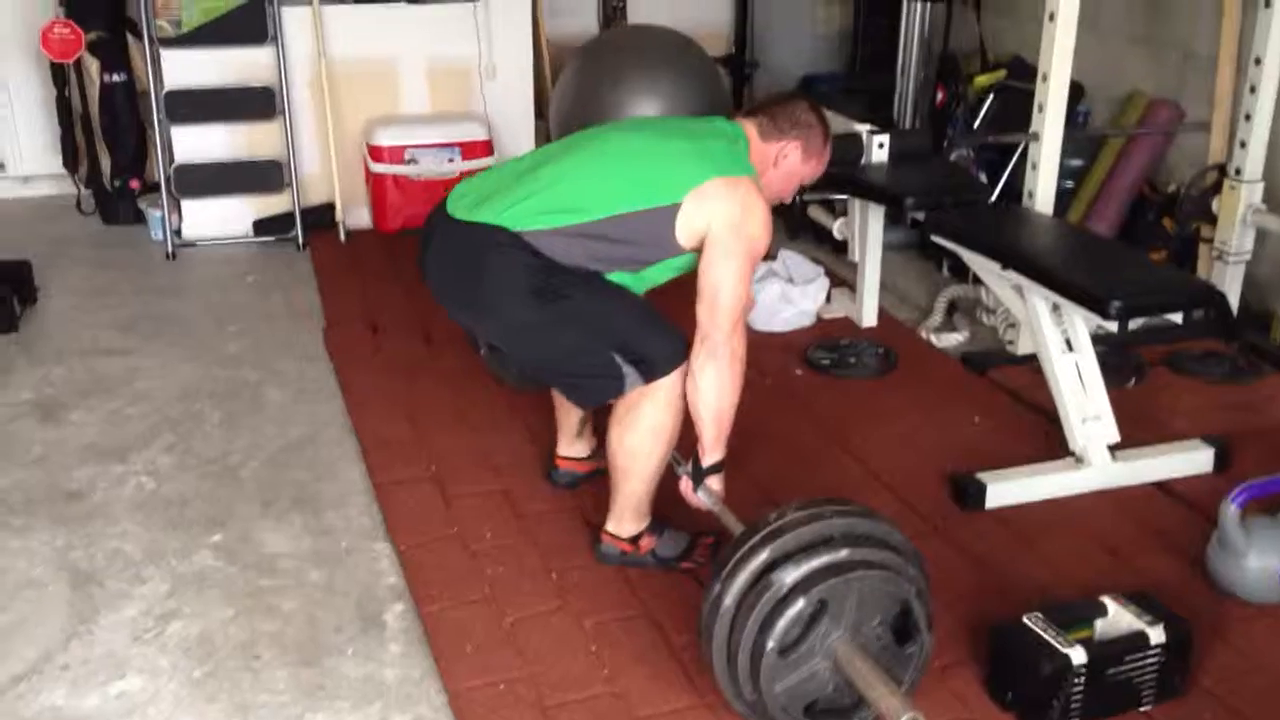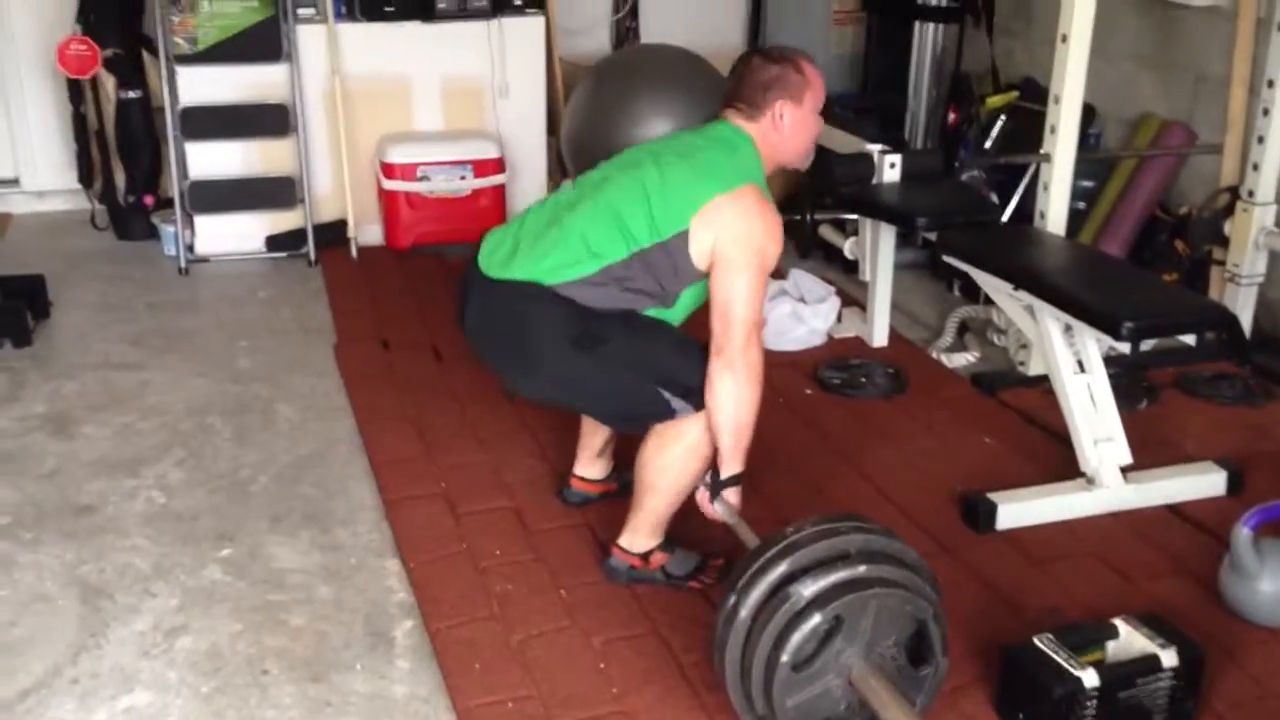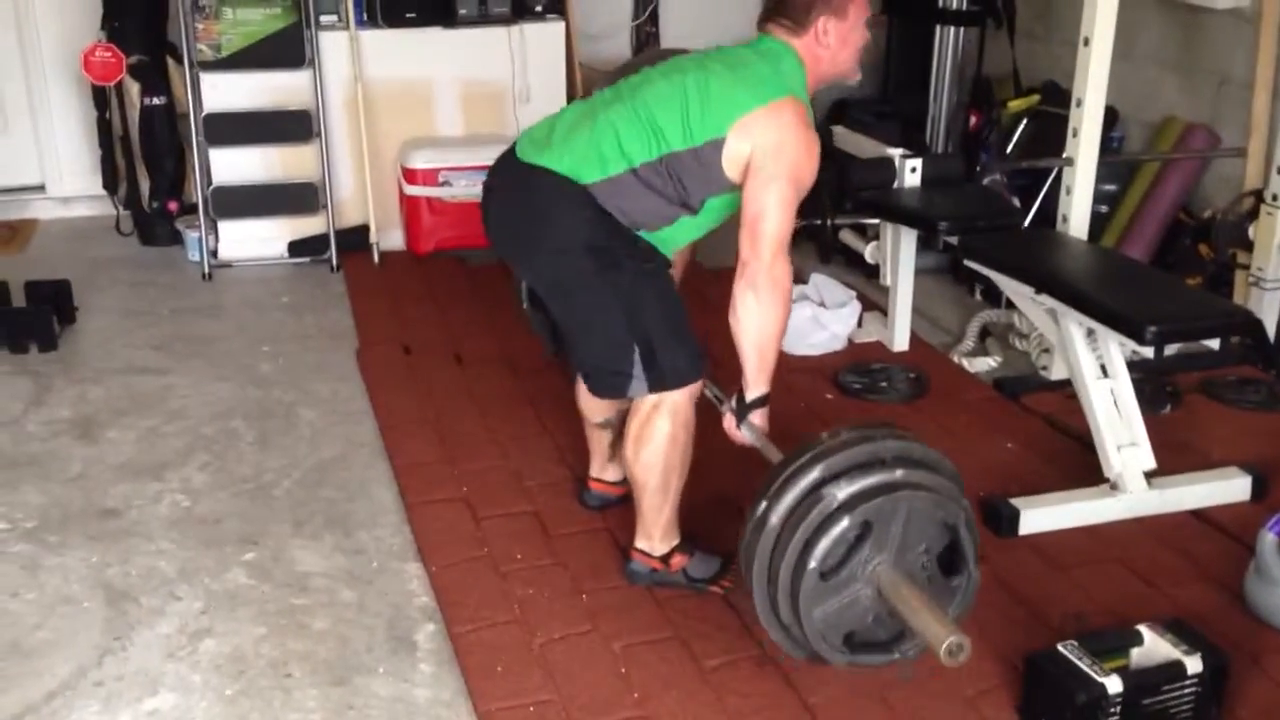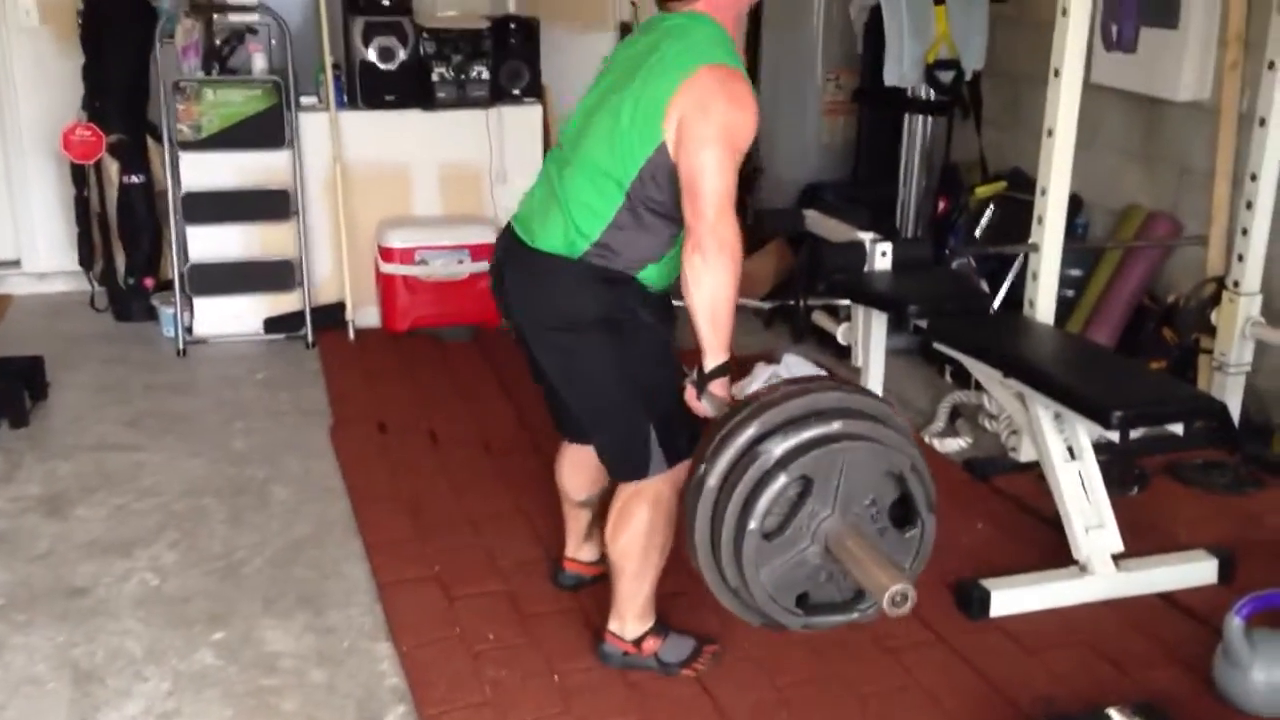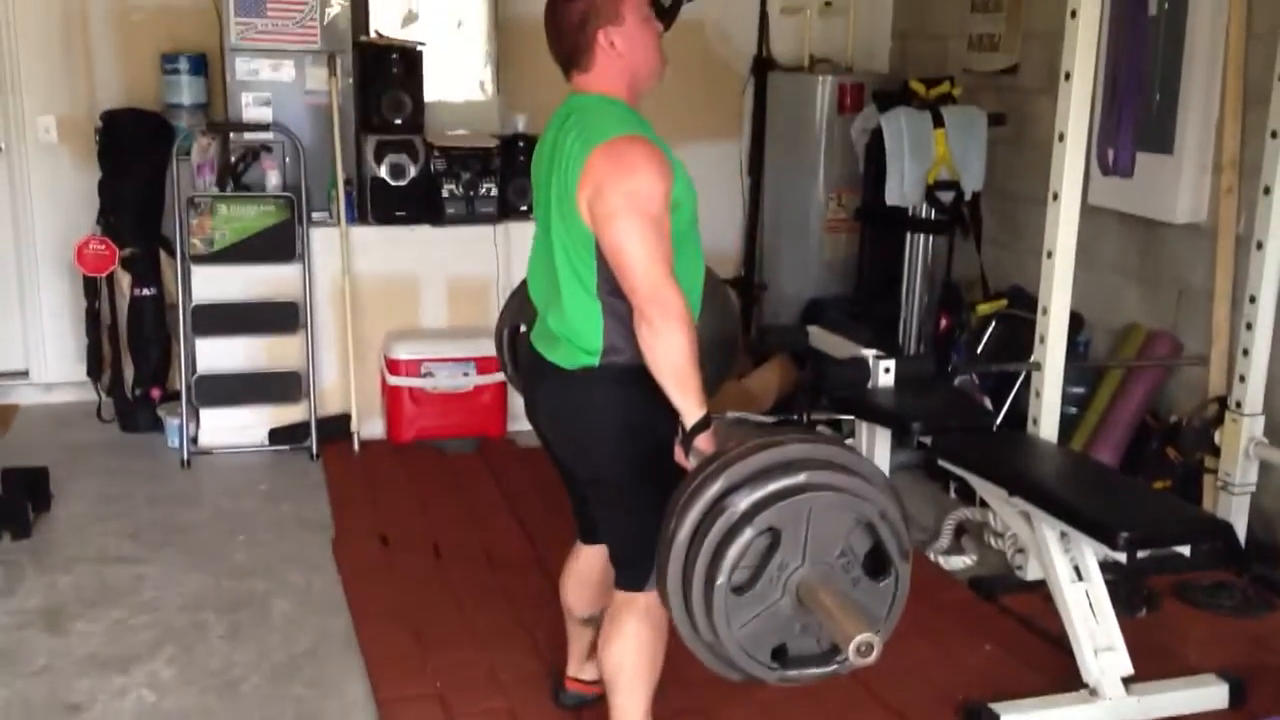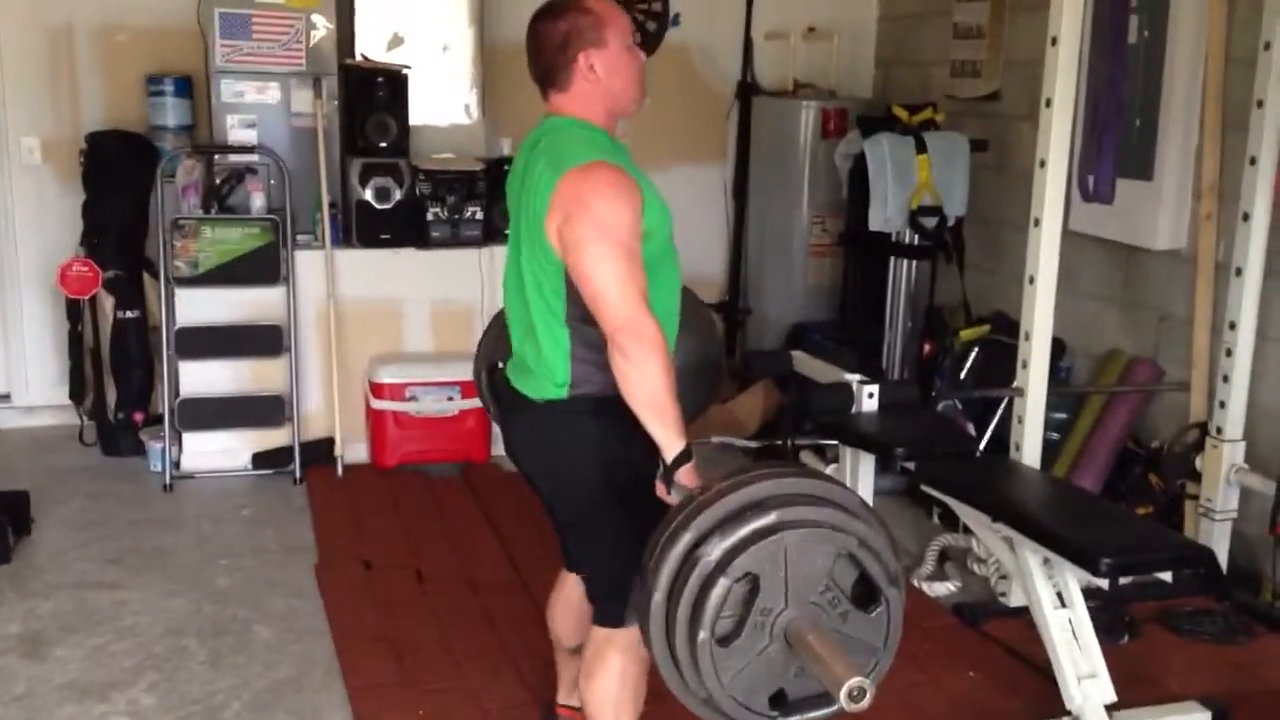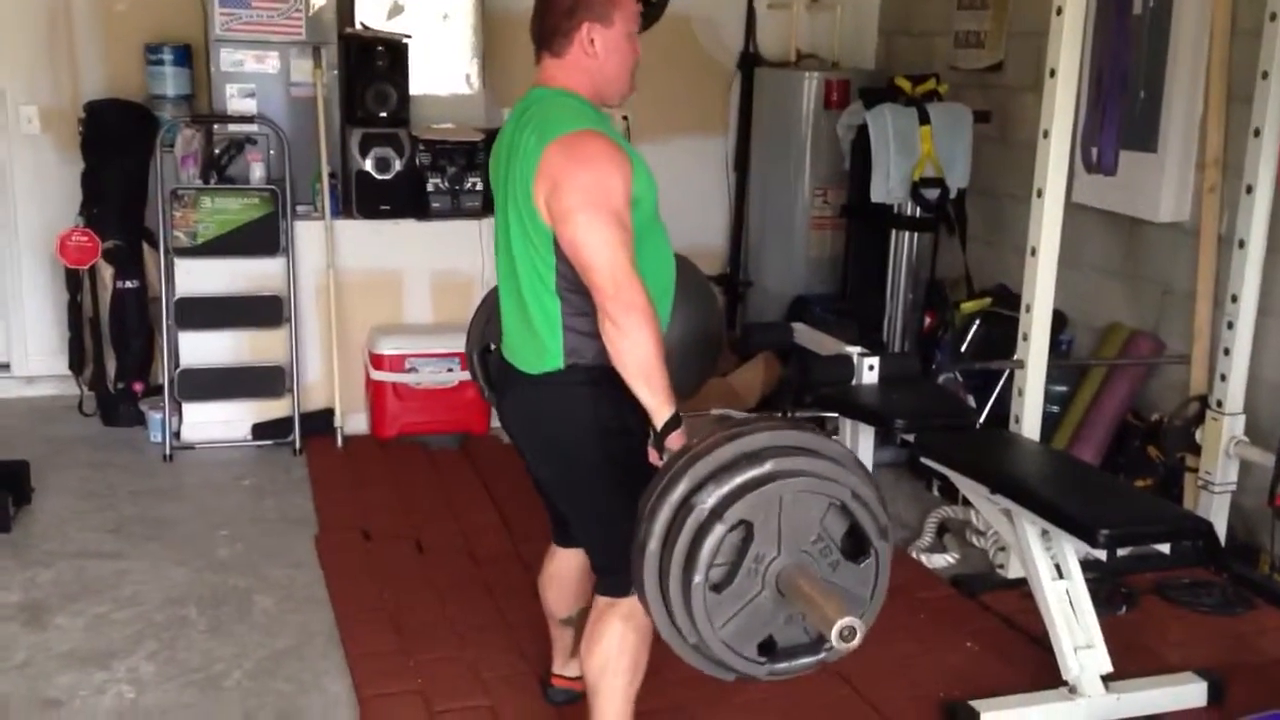
dt=0.7s
person 1, frame 1
left shoulder: (690, 138)
right shoulder: (740, 203)
right elbow: (718, 343)
right wrist: (711, 463)
left hip: (456, 228)
right hip: (491, 262)
left knee: (587, 329)
right knee: (661, 366)
left ankle: (575, 453)
right ankle: (628, 533)
person 1, frame 2
left shoulder: (696, 149)
right shoulder: (748, 212)
right elbow: (734, 357)
left wrist: (653, 355)
right wrist: (729, 474)
left hip: (493, 284)
right hip: (528, 316)
left knee: (631, 351)
right knee: (701, 395)
left ankle: (590, 475)
right ankle: (639, 550)
person 1, frame 3
left shoulder: (738, 68)
right shoulder: (787, 125)
right elbow: (761, 269)
left wrist: (657, 308)
right wrist: (755, 396)
left hip: (521, 182)
right hip: (559, 211)
left knee: (612, 342)
right knee: (668, 379)
left ankle: (606, 476)
right ankle: (658, 551)
person 1, frame 4
right shoulder: (719, 85)
right elbow: (710, 236)
right wrist: (714, 367)
left hip: (532, 259)
right hip: (587, 290)
left knee: (589, 428)
right knee: (658, 461)
left ankle: (581, 554)
right ankle: (632, 633)
person 1, frame 5
left shoulder: (567, 127)
right shoulder: (625, 153)
right elbow: (655, 303)
right wrist: (697, 422)
left hip: (559, 373)
right hip: (613, 393)
left knee: (600, 537)
right knee: (648, 579)
person 1, frame 6
left shoulder: (544, 150)
right shoulder: (596, 179)
right elbow: (628, 332)
right wrist: (677, 455)
left hip: (544, 405)
right hip: (586, 425)
left knee: (588, 567)
right knee: (630, 609)
person 1, frame 7
left shoulder: (527, 122)
right shoulder: (583, 147)
right elbow: (618, 298)
right wrist: (667, 419)
left hip: (536, 379)
right hip: (582, 396)
left knee: (576, 537)
right knee: (636, 578)
